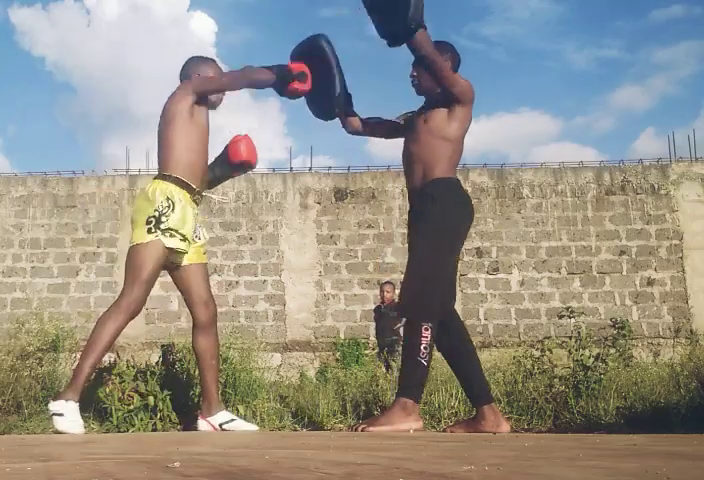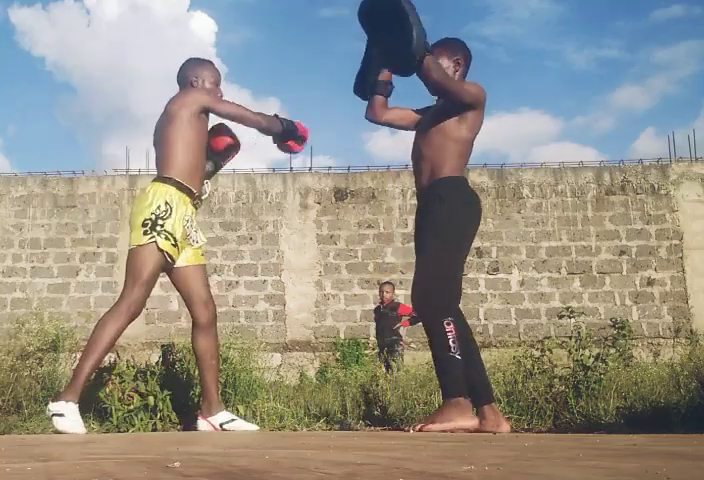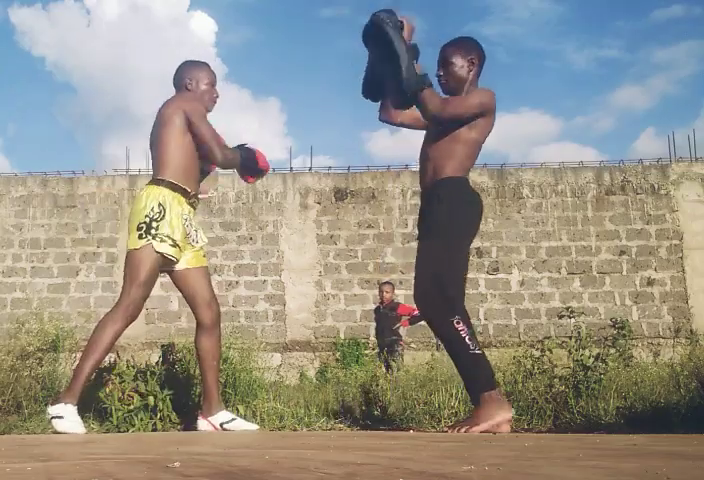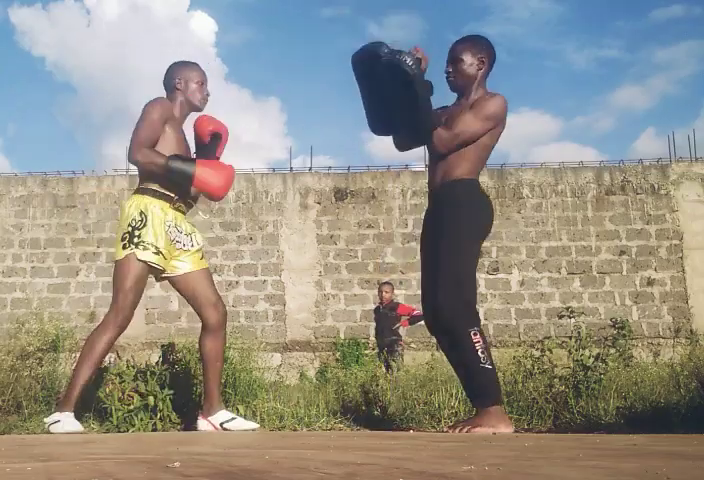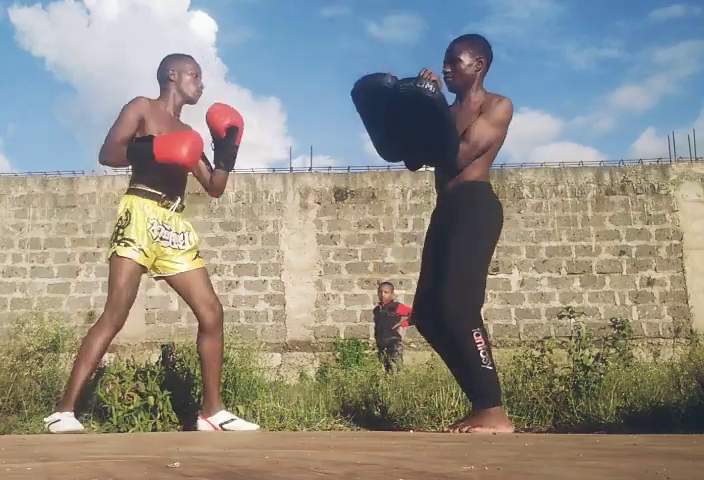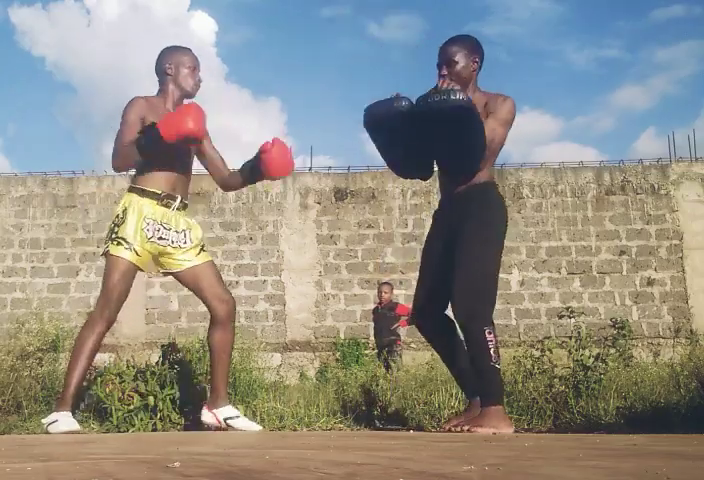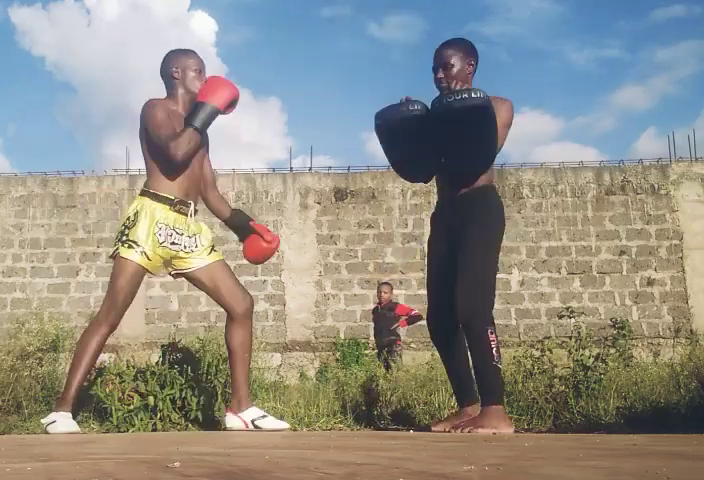
dt=0.1s
person 1, frame 1
left shoulder: (459, 96)
right shoulder: (415, 118)
left elbow: (426, 49)
right elbow: (356, 125)
left hip: (444, 202)
right hip: (427, 208)
left knee: (418, 298)
right knee: (437, 307)
left ankle: (406, 407)
right ankle: (487, 412)
person 1, frame 2
left shoulder: (471, 97)
right shoulder: (428, 114)
left elbow: (439, 75)
right elbow: (376, 113)
right wrist: (386, 62)
left hip: (451, 202)
right hip: (431, 209)
left knee: (430, 298)
right knee: (441, 305)
left ankle: (458, 403)
right ankle: (488, 411)
person 1, frame 3
left shoulder: (482, 99)
right shoulder: (437, 107)
left elbow: (435, 108)
right elbow: (389, 114)
left wrist: (411, 69)
left hip: (454, 201)
right hip: (435, 206)
left knee: (437, 298)
right knee: (439, 303)
left ankle: (492, 400)
right ankle: (483, 404)
person 1, frame 4
left shoulder: (492, 105)
right shoulder: (447, 113)
left elbow: (441, 141)
left hip: (464, 205)
right hip: (440, 210)
left knee: (454, 308)
right knee: (436, 313)
left ankle: (495, 411)
right ankle: (485, 406)
person 1, frame 5
left shoulder: (496, 105)
right shoulder: (449, 111)
left elbow: (459, 154)
left hip: (474, 206)
right hip: (446, 212)
left knee: (457, 311)
right knee: (427, 315)
left ankle: (494, 411)
right ankle: (483, 404)
person 1, frame 6
left shoulder: (500, 105)
right shoulder: (440, 112)
left elbow: (475, 155)
right elbow: (418, 166)
right wrist: (405, 126)
left hip: (482, 207)
right hip: (447, 211)
left knee: (472, 308)
right knee: (426, 310)
left ankle: (495, 411)
right ankle: (476, 398)
person 1, frame 7
left shoulder: (497, 107)
right shoulder: (435, 116)
left elbow: (481, 155)
right elbow: (420, 171)
left wrist: (454, 119)
right wrist: (416, 131)
left hip: (479, 207)
right hip: (445, 214)
left knee: (472, 307)
right knee: (439, 315)
left ankle: (494, 412)
right ankle: (470, 404)
person 2, frame 1
left shoulder: (193, 116)
right shoulder: (186, 94)
right elbow: (239, 78)
left wrist: (231, 164)
right wrist: (282, 76)
left hip: (184, 215)
right hip: (166, 204)
left knee: (206, 313)
right knee: (131, 300)
left ankle: (212, 410)
right ankle: (68, 398)
person 2, frame 2
left shoulder: (187, 122)
right shoulder: (191, 99)
right elbow: (252, 119)
left wrist: (218, 157)
right wrist: (286, 128)
left hip: (182, 217)
right hip: (164, 206)
left knee: (205, 313)
right knee: (131, 302)
left ankle: (211, 410)
right ankle: (68, 398)
person 2, frame 3
left shoulder: (185, 129)
right shoulder: (181, 105)
right elbow: (225, 152)
left wrist: (209, 159)
right wrist: (250, 159)
left hip: (182, 220)
right hip: (159, 209)
left knee: (209, 313)
right knee: (129, 305)
left ankle: (212, 410)
right ankle: (66, 403)
person 2, frame 4
left shoulder: (178, 132)
right shoulder: (158, 108)
left elbow: (191, 194)
right elbow: (136, 153)
left wrist: (208, 158)
right wrist: (188, 169)
left hip: (176, 226)
right hip: (147, 215)
left knee: (215, 314)
right knee: (120, 314)
left ankle: (212, 410)
right ankle: (64, 410)
person 2, frame 5
left shoulder: (184, 132)
right shoulder: (140, 107)
left elbow: (214, 187)
right elbow: (106, 154)
left wrist: (226, 146)
right wrist: (151, 150)
left hip: (173, 226)
right hip: (138, 216)
left knee: (212, 313)
right knee: (115, 316)
left ankle: (212, 410)
right ankle: (63, 410)
person 2, frame 6
left shoulder: (194, 125)
right shoulder: (141, 106)
left elbow: (227, 180)
right elbow: (121, 160)
left wrist: (258, 168)
right wrist: (162, 137)
left hip: (178, 224)
right hip: (139, 214)
left knee: (224, 306)
right knee: (106, 311)
left ankle: (217, 404)
right ankle: (62, 409)
person 2, frame 7
left shoulder: (200, 134)
right shoulder: (155, 109)
left elbow: (209, 191)
right elbow: (176, 151)
left wrist: (244, 224)
right wrist: (207, 109)
left hip: (187, 228)
right hip: (151, 218)
left knee: (241, 305)
right knee: (111, 313)
left ankle: (240, 407)
right ankle: (62, 409)
